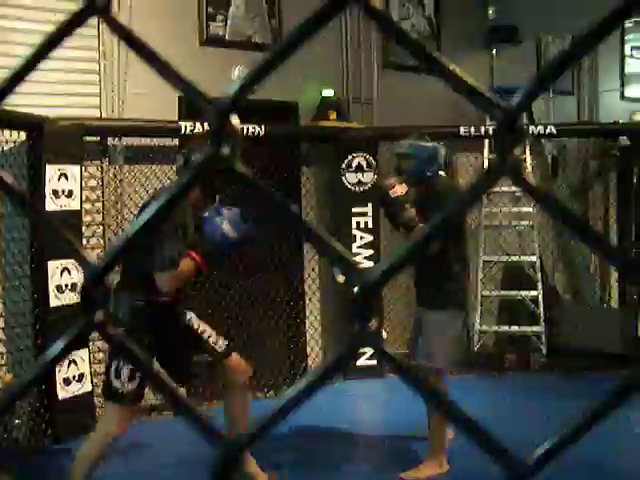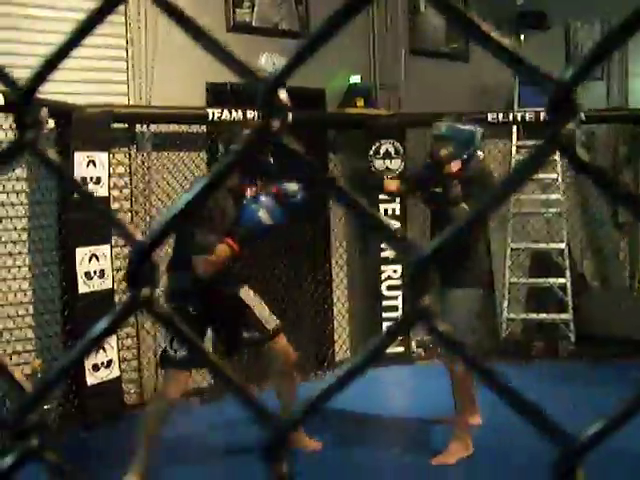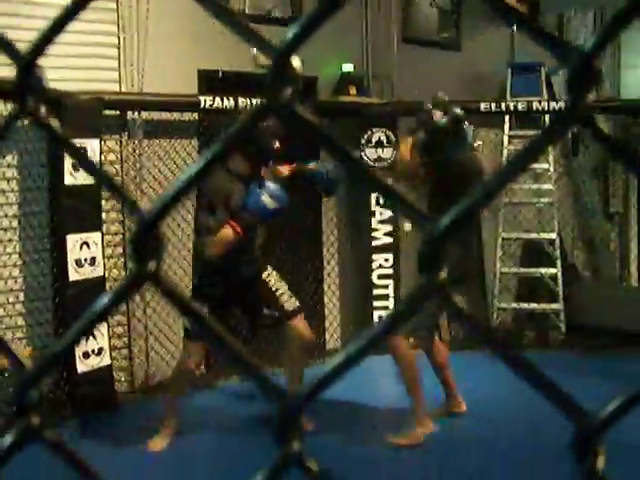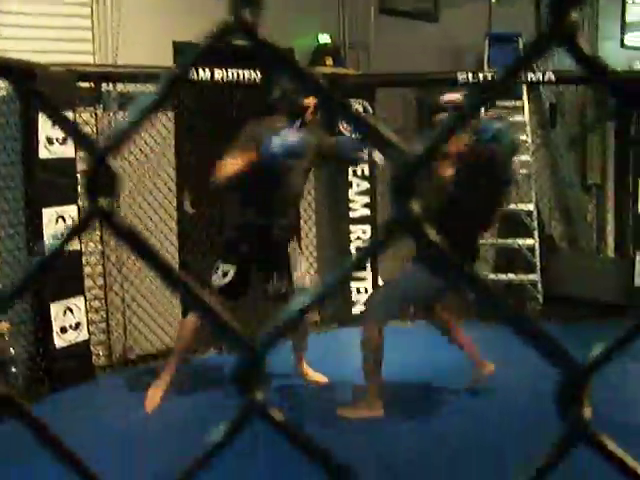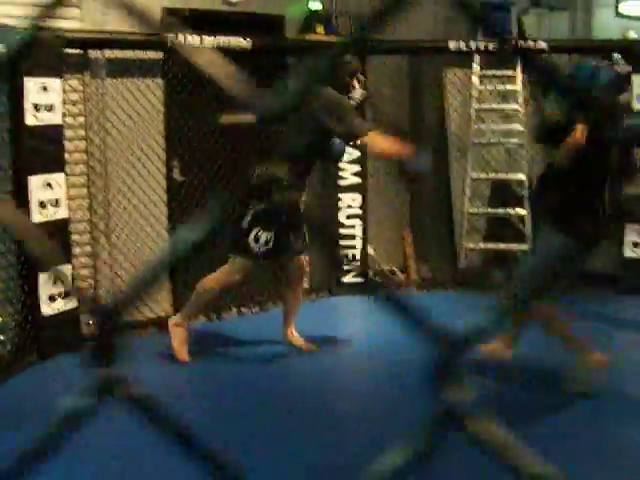
dt=0.3s
person 1, frame 1
left shoulder: (445, 192)
right shoulder: (425, 192)
left elbow: (431, 244)
right elbow: (415, 235)
left wrist: (402, 208)
right wrist: (396, 208)
left hip: (447, 294)
right hip: (431, 291)
left knee: (431, 370)
right knee: (422, 362)
right ankle: (443, 425)
person 1, frame 2
left shoulder: (478, 174)
right shoulder: (438, 172)
right elbow: (398, 185)
left wrist: (452, 186)
left hip: (465, 276)
right hip: (446, 271)
left knee: (450, 349)
left ankle: (461, 439)
right ankle: (470, 411)
person 1, frame 3
left shoulder: (458, 162)
right shoulder: (472, 162)
left elbow: (406, 163)
left wrist: (420, 130)
left hip: (446, 265)
right hip: (452, 262)
left knee: (395, 334)
right knee: (428, 333)
left ankle: (420, 419)
right ankle: (453, 400)
person 1, frame 4
left shoulder: (490, 161)
right shoulder: (500, 173)
left elbow: (447, 149)
left hip: (435, 255)
right hip: (458, 254)
left knee: (373, 315)
right knee: (432, 306)
left ankle: (370, 401)
right ankle: (478, 362)
person 1, frame 5
left shoulder: (591, 110)
left elbow: (576, 140)
left wrist: (555, 162)
left hip: (572, 222)
right hip: (583, 219)
left knee: (523, 292)
right knee: (535, 282)
left ankle: (586, 355)
right ankle: (507, 342)
person 2, frame 1
left shoulder: (190, 205)
right elbow: (167, 281)
left wrist: (222, 227)
right wrist: (208, 249)
left hip: (169, 313)
right hip: (136, 317)
left knee: (238, 372)
right knee: (115, 425)
person 2, frame 2
left shoulder: (238, 185)
right shoulder: (207, 196)
left elbow: (257, 192)
right elbow: (205, 266)
left wrist: (281, 195)
right wrist: (243, 234)
left hip: (228, 288)
right hip: (190, 297)
left knee: (285, 356)
right knee: (172, 391)
left ankle: (291, 433)
person 2, frame 3
left shoulder: (258, 165)
right shoulder: (216, 182)
left elbow: (285, 171)
right elbow: (212, 248)
left wrist: (314, 172)
right wrist: (246, 219)
left hip: (252, 269)
right hip: (215, 277)
left knee: (301, 335)
right knee: (191, 360)
right ankle: (169, 427)
person 2, frame 4
left shoulder: (311, 135)
right shoulder: (258, 131)
left elbow: (340, 149)
right elbow: (220, 177)
left wrist: (349, 144)
right wrist: (258, 155)
left hip: (278, 238)
right hip: (247, 235)
left ankle: (301, 364)
right ankle: (164, 380)
person 2, frame 5
left shoulder: (310, 98)
right shoulder: (333, 102)
right elbow: (374, 142)
right wrist: (411, 153)
left hip: (287, 194)
right hip: (274, 193)
left knee: (297, 267)
right knee: (235, 271)
left ankle: (289, 331)
right ankle: (181, 321)
